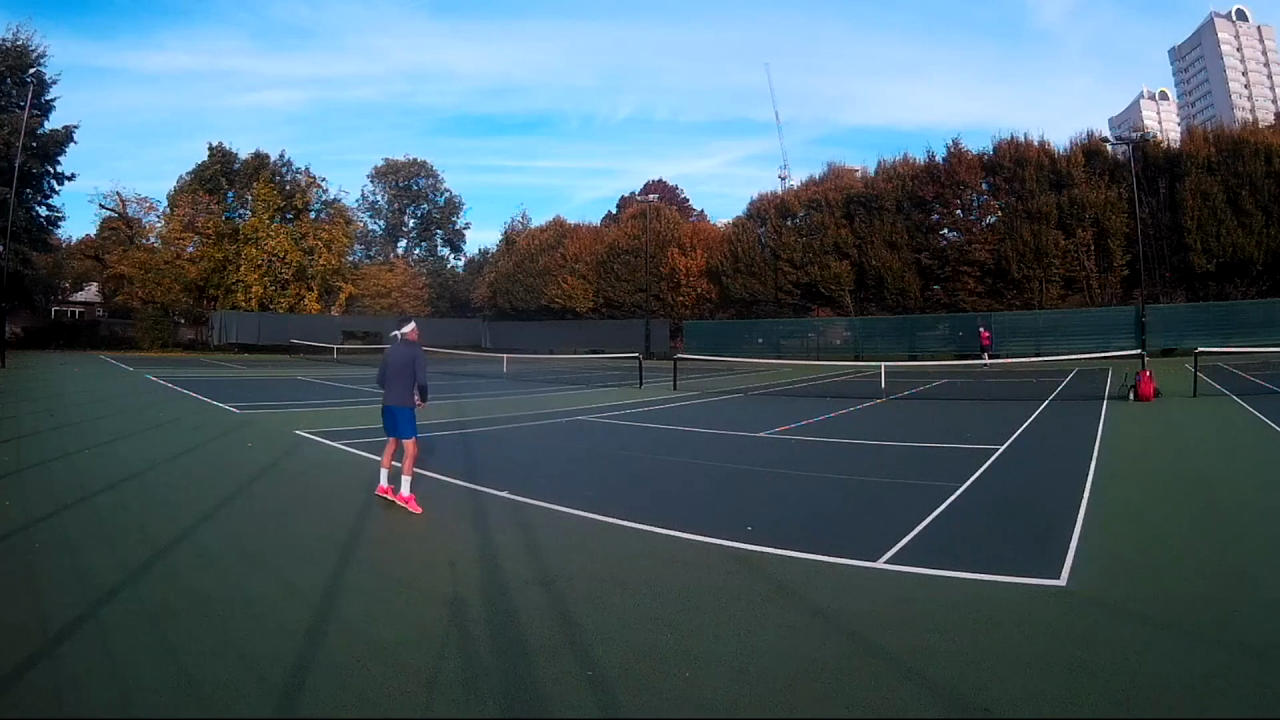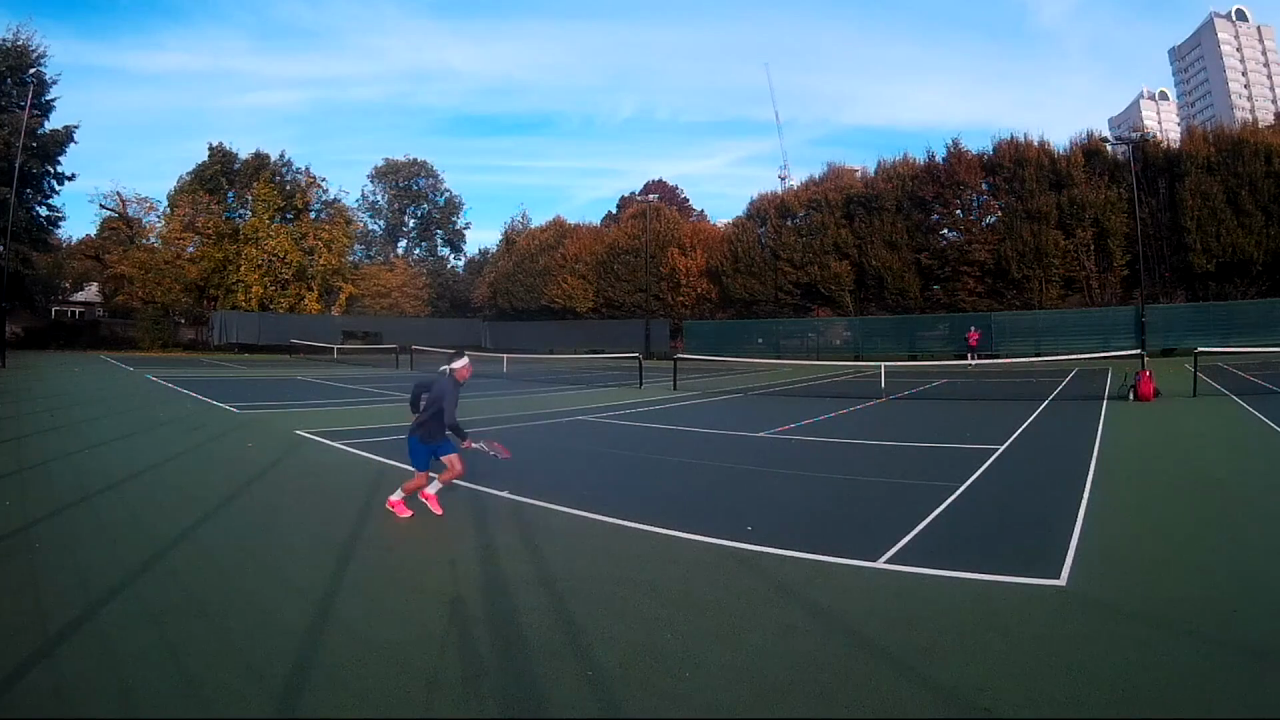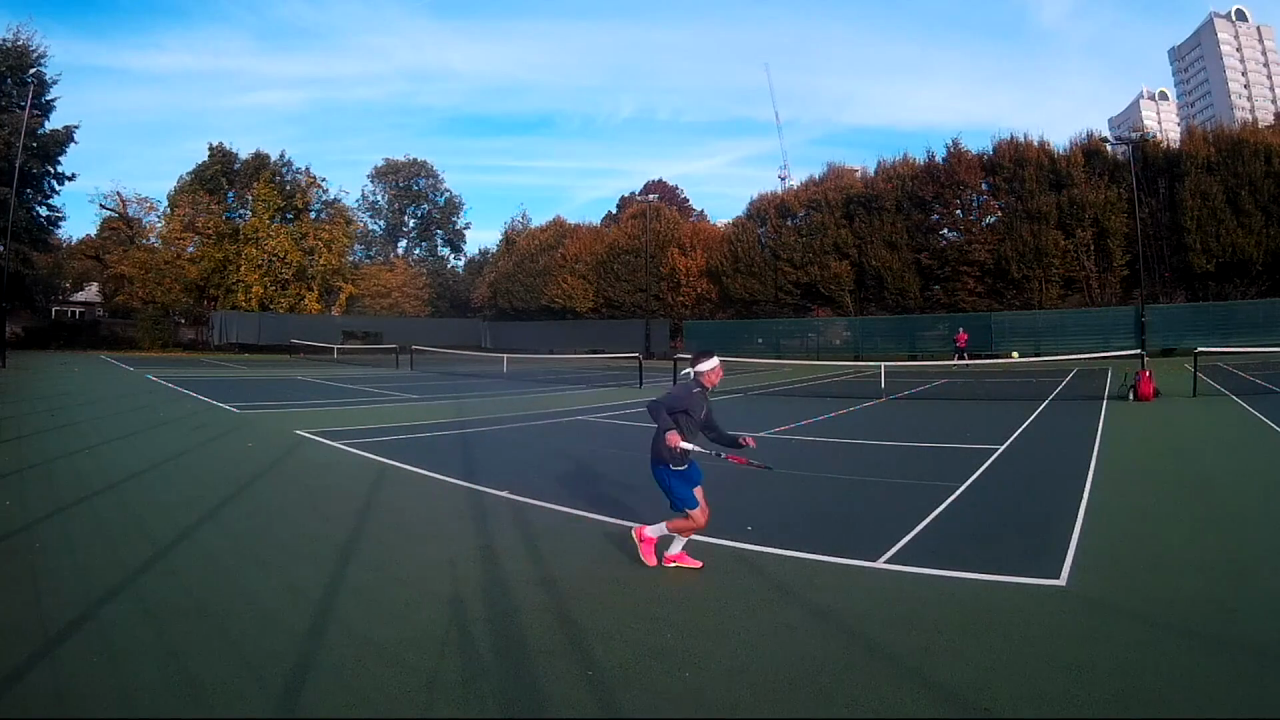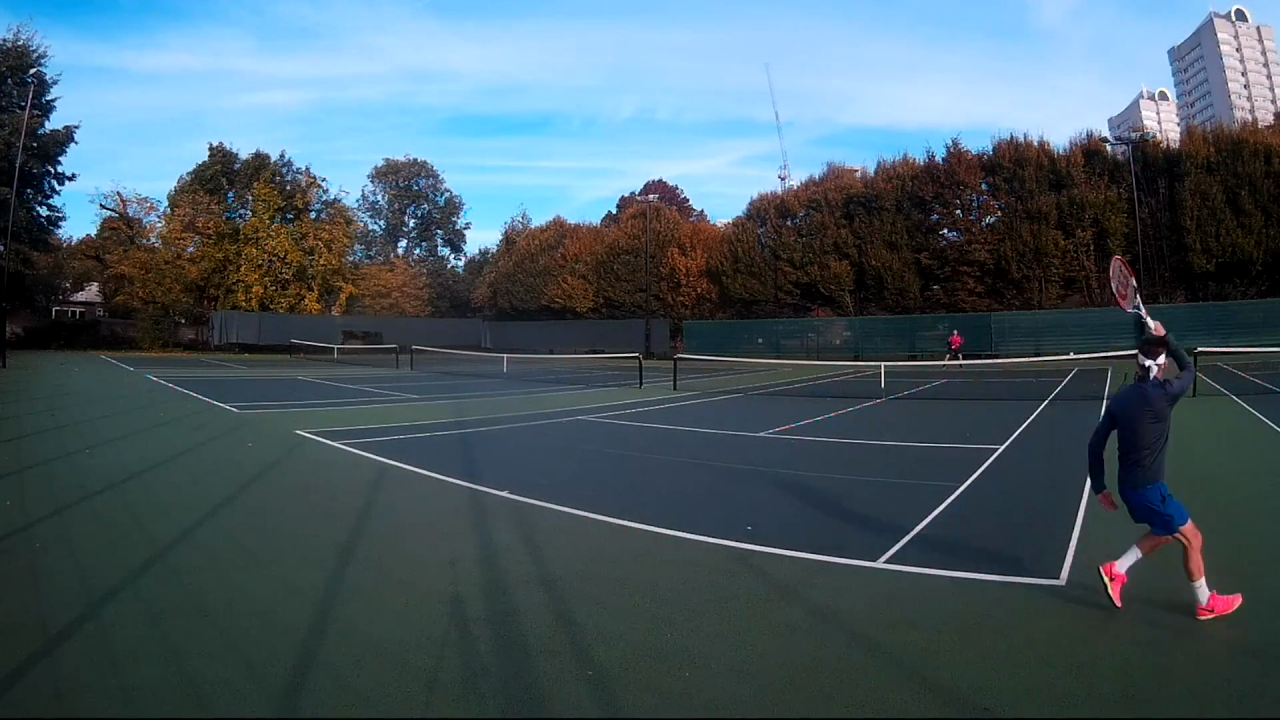
dt=0.7s
person 1, frame 1
left shoulder: (390, 351)
right shoulder: (416, 351)
left elbow: (380, 380)
right elbow: (422, 381)
right wrist: (423, 398)
left hip: (388, 405)
right hip: (403, 406)
left knee: (392, 444)
right knee: (411, 450)
left ankle: (383, 487)
right ankle: (404, 495)
person 1, frame 2
left shoulder: (443, 381)
right shoulder: (450, 389)
left elbow: (418, 386)
right elbow: (449, 421)
left wrist: (417, 413)
right wrist: (464, 437)
left hip: (436, 436)
right hip: (420, 437)
left knee: (457, 469)
right knee: (421, 481)
left ankle: (429, 494)
right ankle: (394, 501)
person 1, frame 3
left shoulder: (702, 397)
right shoulder: (686, 392)
left elbow: (714, 433)
right elbow: (654, 406)
left wrist: (738, 441)
right wrist: (668, 430)
left hip: (682, 463)
right hip: (667, 465)
left knee: (702, 514)
right knee: (698, 521)
left ankle: (673, 554)
right ankle: (647, 533)
person 1, frame 4
left shoulder: (1121, 398)
right shoulder: (1163, 393)
left elbow: (1096, 444)
right elbow: (1189, 372)
left wrist: (1099, 486)
right wrist: (1166, 338)
left hip: (1130, 486)
right hip: (1147, 488)
left knee: (1162, 533)
right knee: (1192, 539)
left ankle: (1116, 569)
right ankle: (1206, 602)
